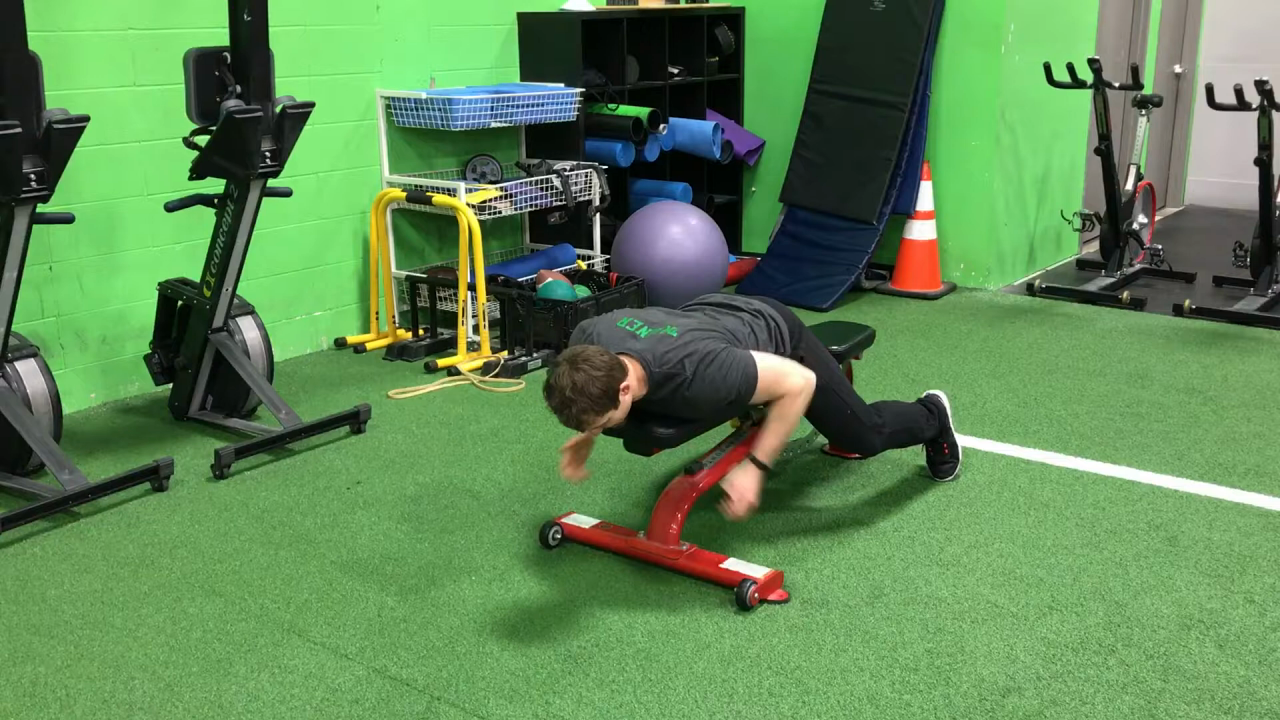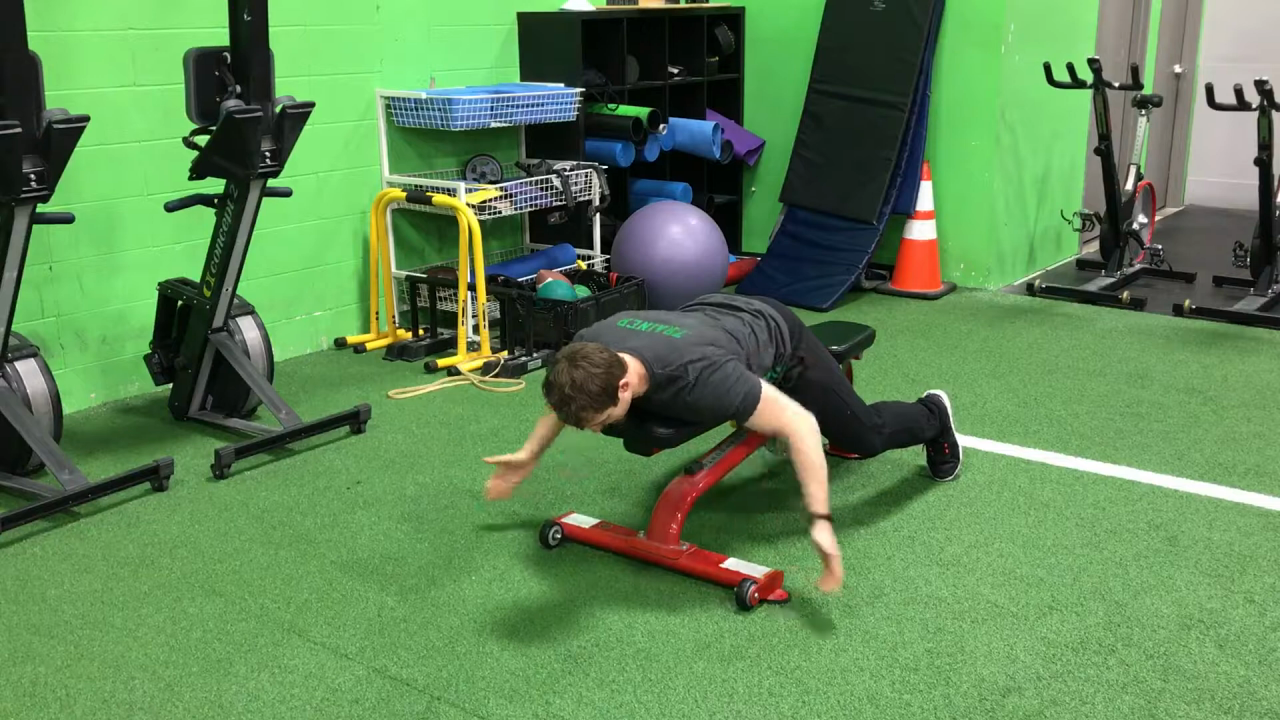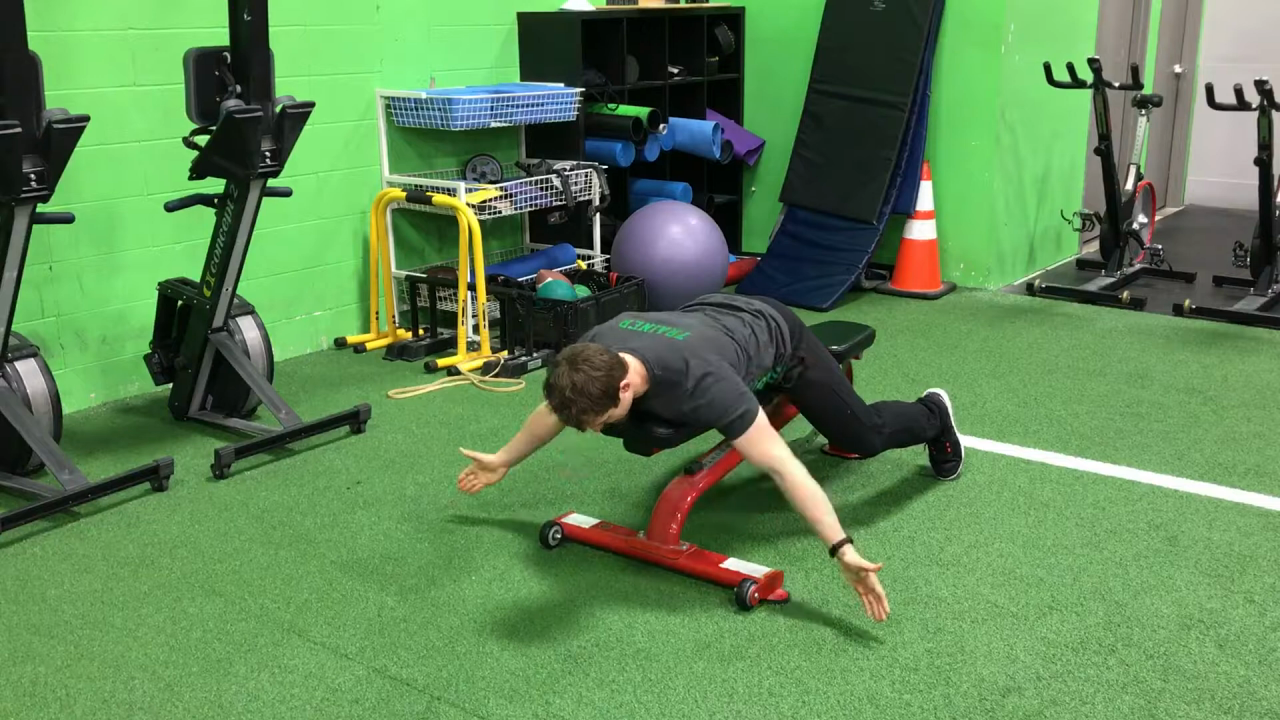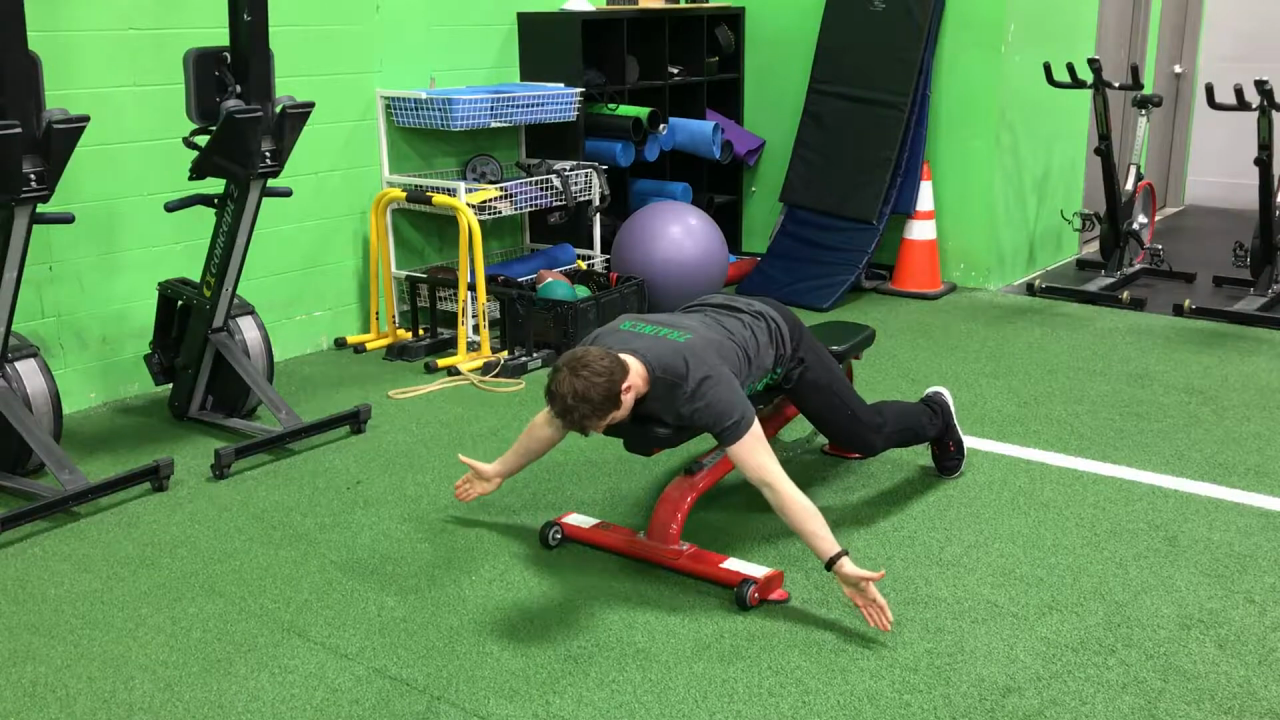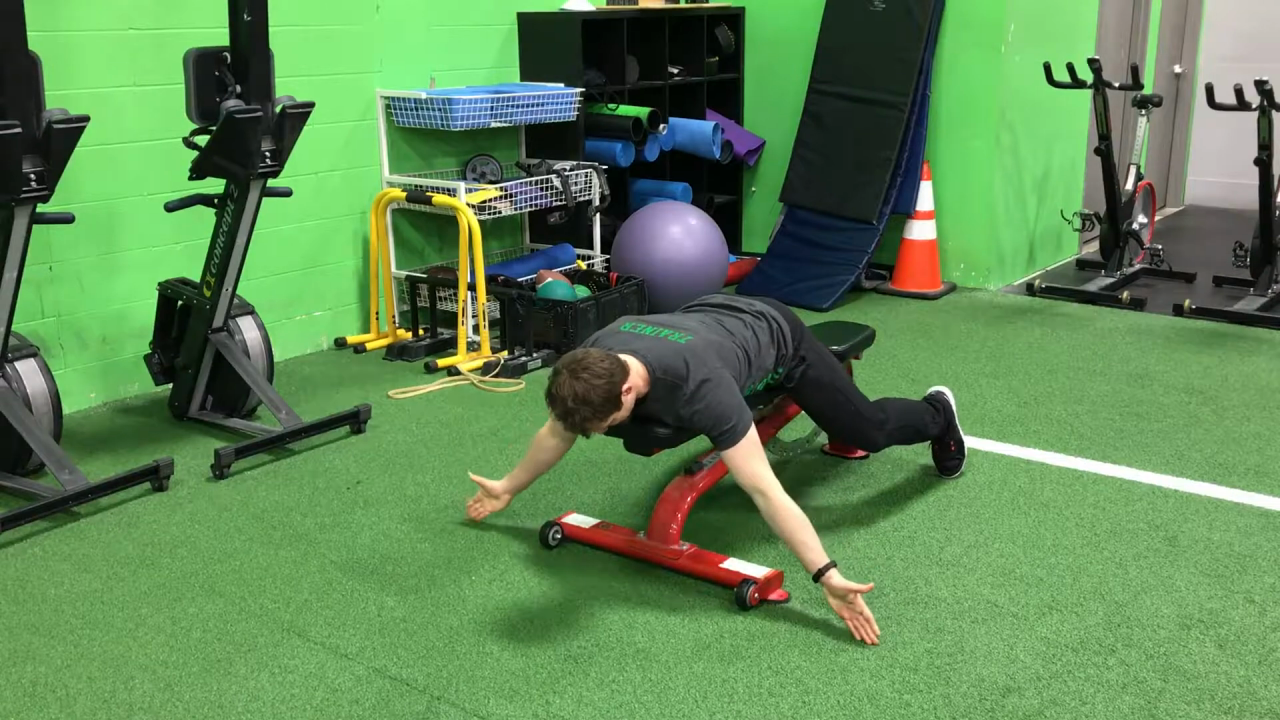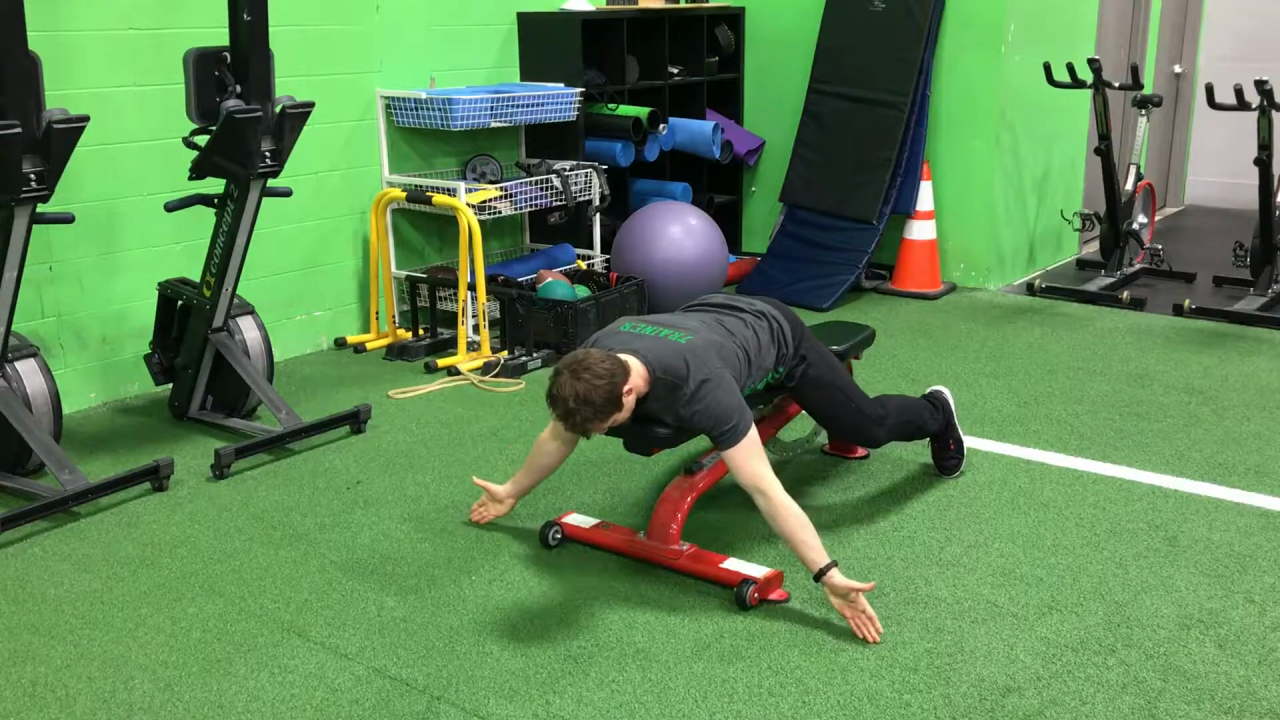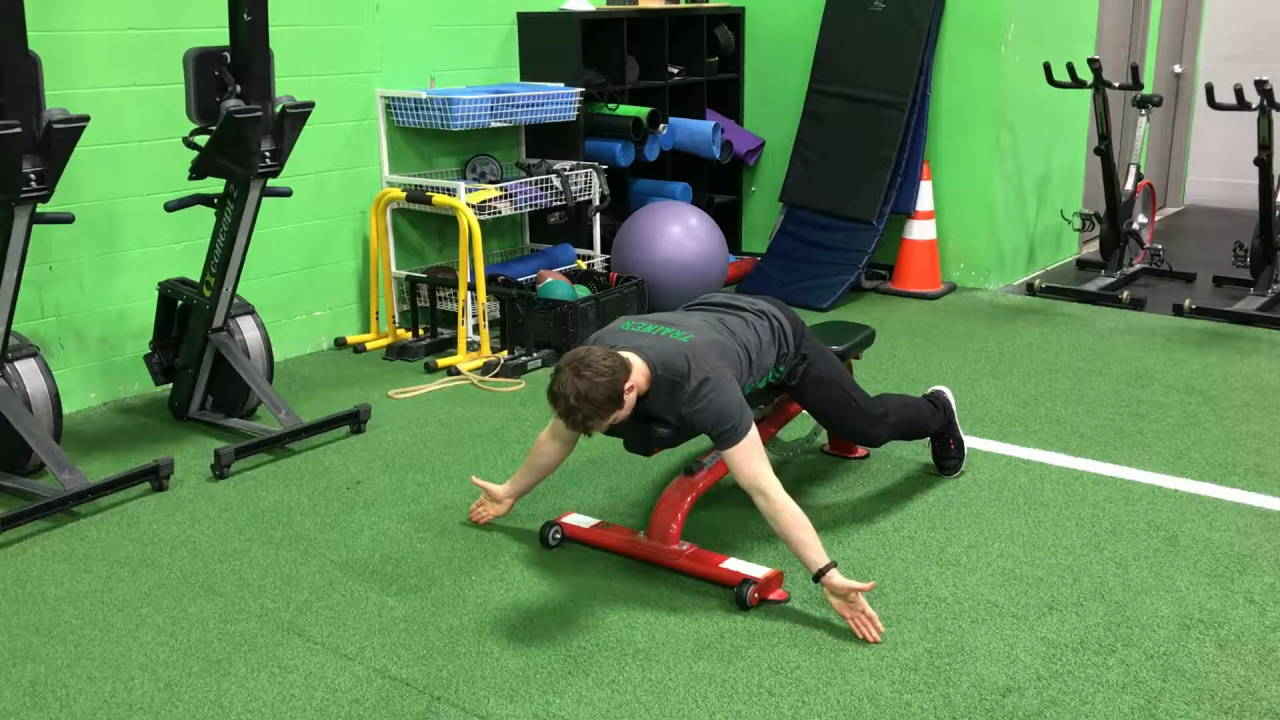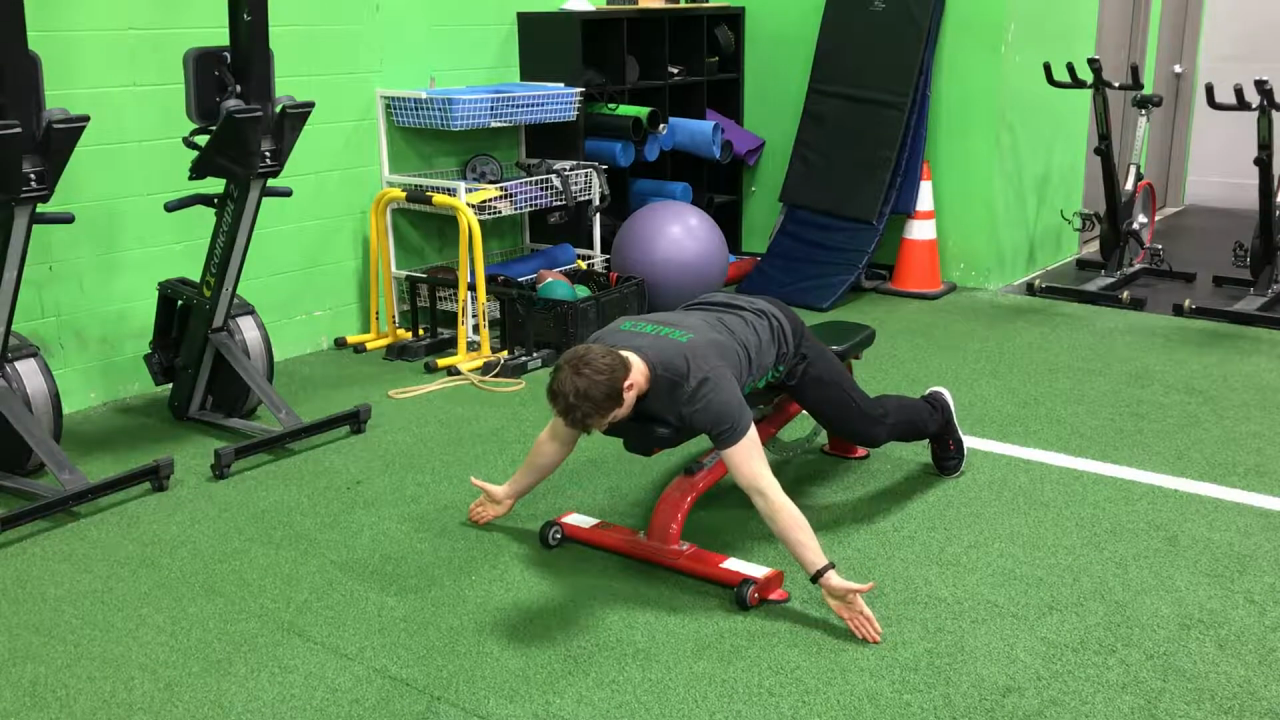
dt=0.2s
person 1, frame 1
left shoulder: (696, 370)
right shoulder: (589, 343)
left elbow: (800, 381)
left wrist: (755, 466)
right wrist: (583, 437)
left hip: (776, 337)
right hip: (718, 316)
left knee: (865, 433)
left ankle: (931, 417)
person 1, frame 2
left shoulder: (696, 377)
right shoulder: (588, 351)
left elbow: (800, 423)
right elbow: (567, 399)
left wrist: (819, 521)
right wrist: (529, 454)
left hip: (776, 338)
right hip: (717, 315)
left knee: (863, 433)
left ankle: (932, 417)
person 1, frame 3
left shoulder: (699, 383)
right shoulder: (590, 357)
left elbow: (782, 467)
right elbow: (553, 410)
left wrist: (843, 551)
right wrist: (502, 461)
left hip: (776, 335)
right hip: (716, 316)
left knee: (863, 434)
left ankle: (932, 416)
person 1, frame 4
left shoulder: (698, 386)
right shoulder: (591, 361)
left elbow: (771, 481)
right elbow: (552, 420)
left wrist: (839, 564)
right wrist: (498, 472)
left hip: (776, 337)
right hip: (718, 316)
left knee: (864, 433)
left ankle: (935, 415)
person 1, frame 5
left shoulder: (698, 388)
right shoulder: (592, 364)
left elbow: (764, 489)
right elbow: (557, 431)
left wrist: (828, 576)
right wrist: (507, 488)
left hip: (777, 337)
right hip: (720, 314)
left knee: (867, 430)
left ankle: (937, 414)
person 1, frame 6
left shoulder: (698, 389)
right shoulder: (591, 364)
left elbow: (764, 490)
right elbow: (559, 434)
left wrist: (828, 576)
right wrist: (511, 492)
left hip: (776, 335)
right hip: (717, 316)
left knee: (867, 426)
left ankle: (936, 413)
person 1, frame 7
left shoulder: (699, 387)
right shoulder: (592, 364)
left elbow: (765, 490)
right elbow: (558, 435)
left wrist: (828, 576)
right wrist: (510, 492)
left hip: (776, 335)
right hip: (718, 314)
left knee: (868, 424)
left ankle: (936, 412)
person 1, frame 8
left shoulder: (699, 386)
right shoulder: (592, 362)
left elbow: (763, 490)
right elbow: (558, 434)
left wrist: (826, 577)
right wrist: (509, 493)
left hip: (778, 335)
right hip: (718, 313)
left knee: (867, 424)
left ankle: (935, 413)
